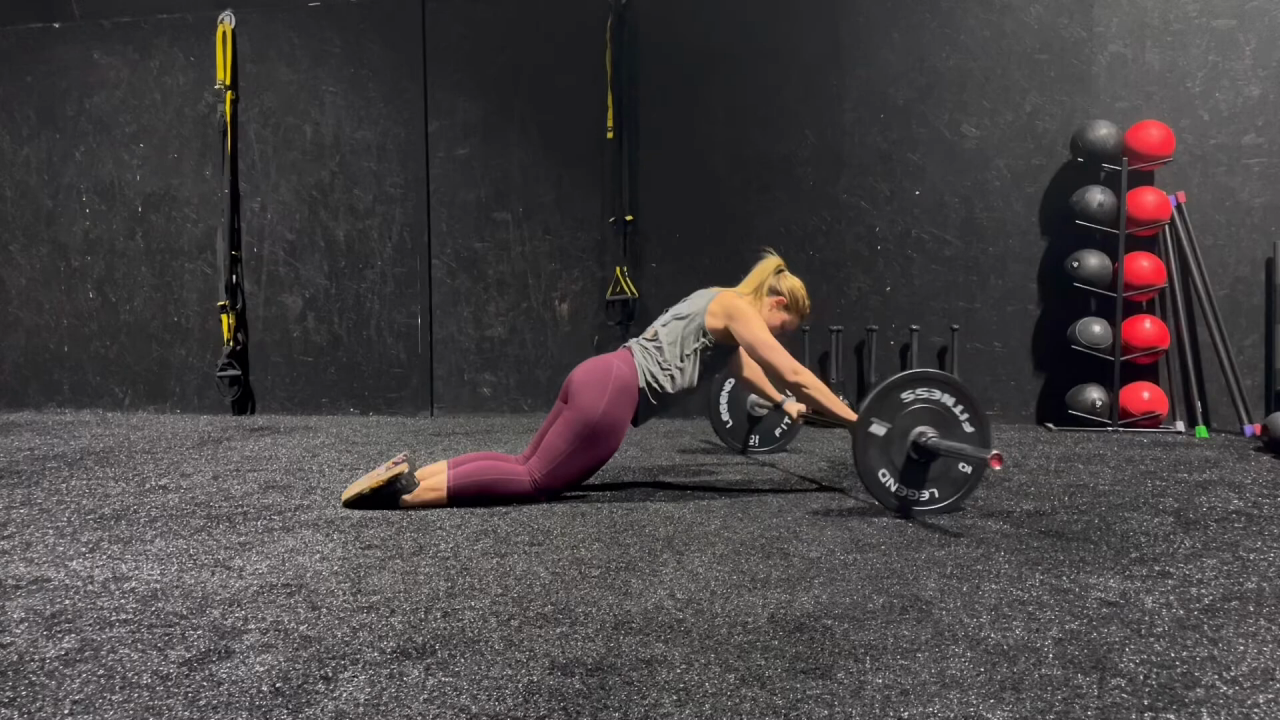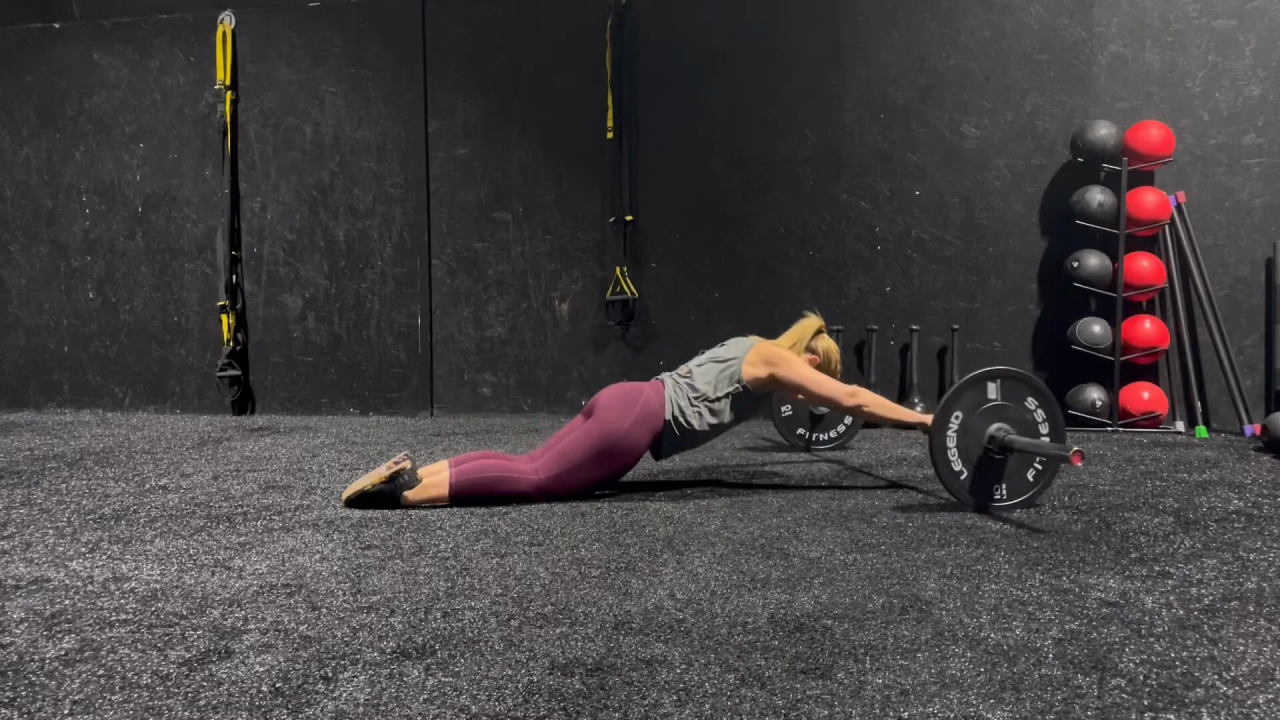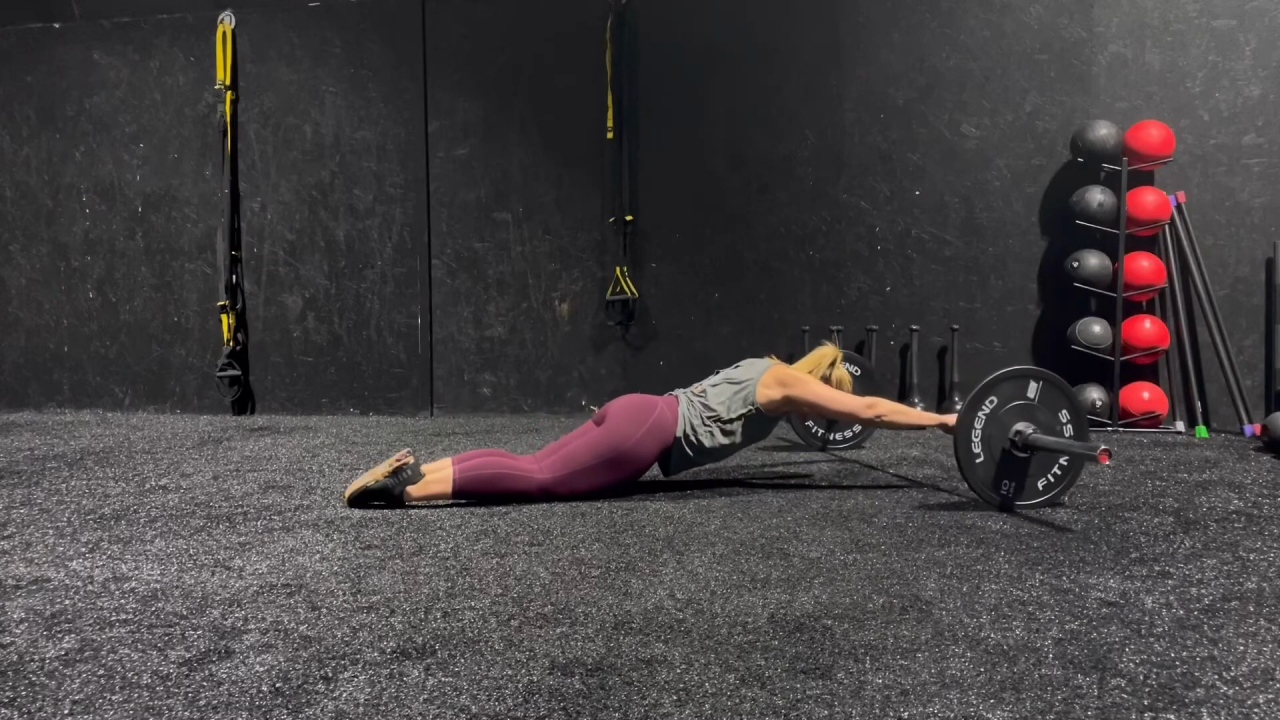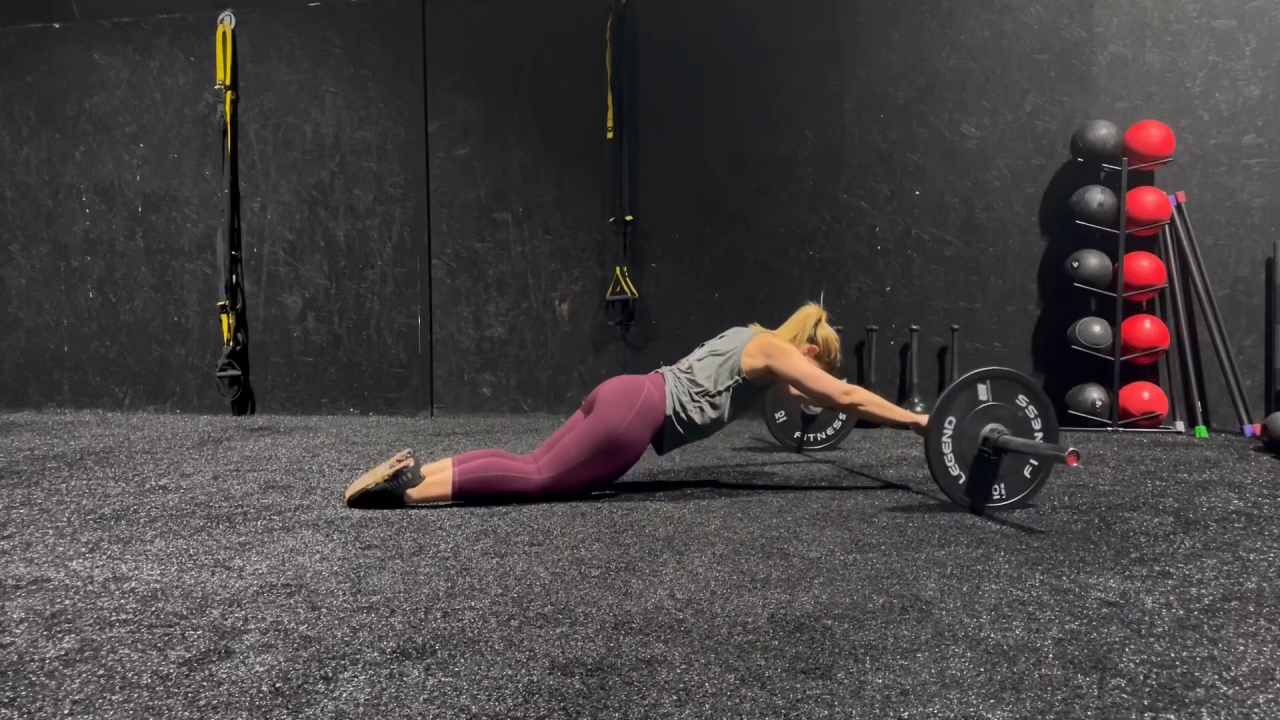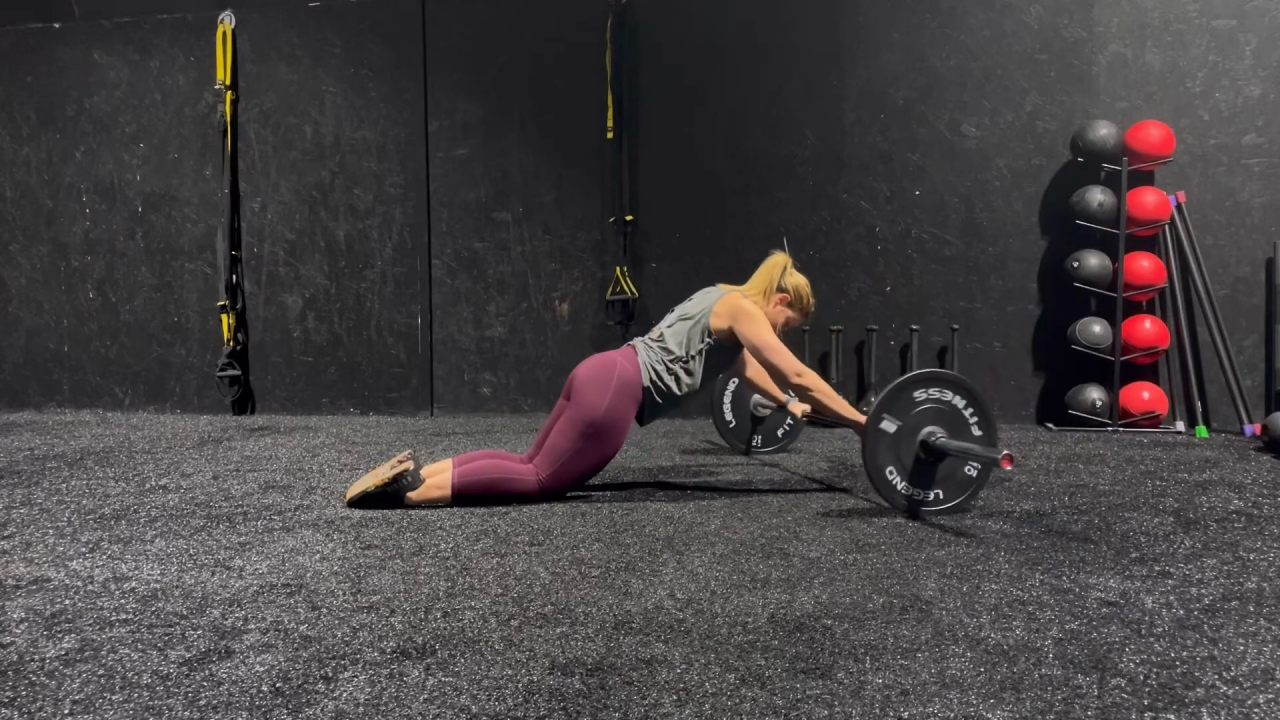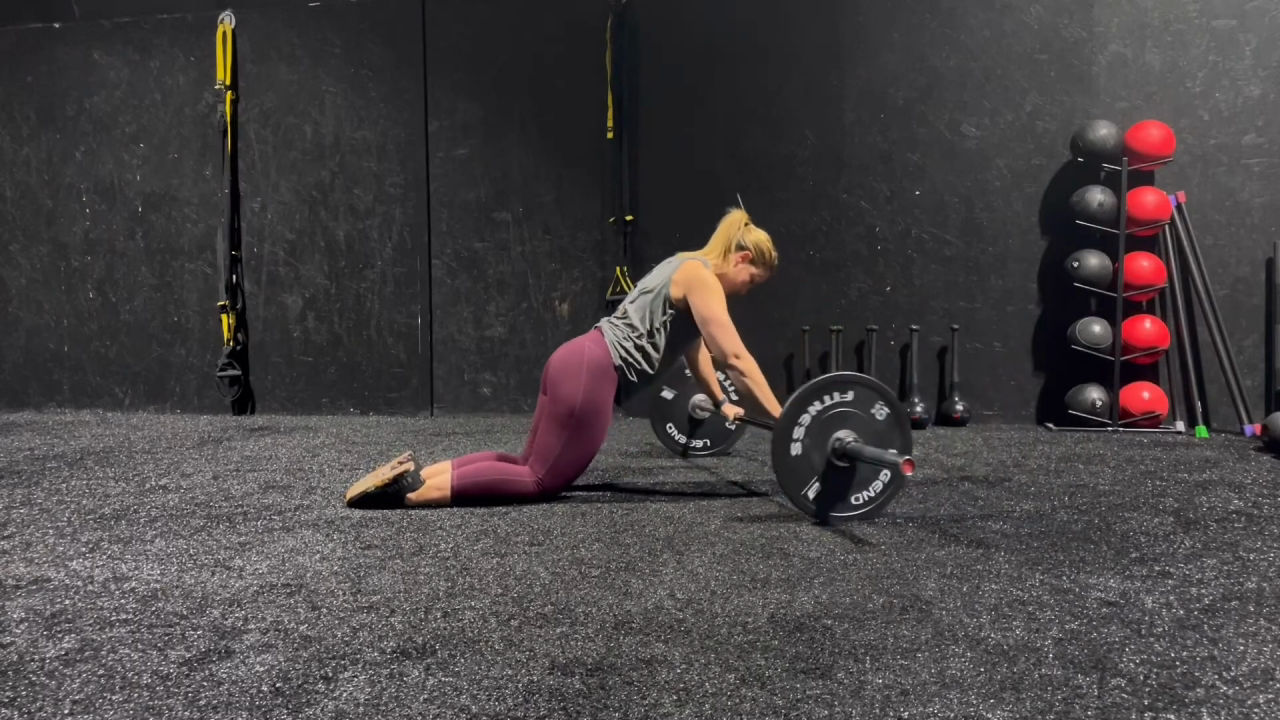
dt=0.5s
person 1, frame 1
left shoulder: (721, 304)
right shoulder: (739, 307)
left elbow: (744, 366)
right elbow: (793, 372)
left wrist: (784, 404)
right wrist: (856, 420)
left hip: (597, 380)
right hip: (612, 392)
left knee: (527, 468)
right knee: (534, 482)
left ankle: (409, 474)
right ankle: (406, 490)
person 1, frame 2
left shoulder: (758, 350)
right shoulder: (775, 359)
left elbow: (801, 394)
right elbow: (848, 396)
left wrist: (857, 412)
right wrist: (921, 421)
left hip: (622, 405)
right hip: (637, 418)
left knee: (530, 468)
right knee: (534, 478)
left ankle: (412, 471)
right ankle: (408, 488)
person 1, frame 3
left shoulder: (771, 368)
right shoulder: (789, 385)
left elbow: (854, 404)
right elbow: (868, 409)
right wrist: (940, 419)
left hip: (633, 415)
right hip: (646, 429)
left knee: (534, 467)
right knee: (537, 479)
left ankle: (414, 468)
right ankle: (409, 485)
person 1, frame 4
left shoulder: (754, 339)
right shoulder: (773, 351)
left elbow: (821, 395)
right elbow: (846, 394)
left wrist: (830, 405)
right wrist: (915, 420)
left hip: (623, 397)
right hip: (638, 412)
left knee: (531, 466)
right knee: (538, 479)
left ankle: (415, 470)
right ankle: (411, 487)
person 1, frame 5
left shoulder: (727, 300)
right shoulder: (744, 309)
left elbow: (747, 366)
right elbow: (798, 374)
left wrist: (787, 405)
right wrist: (858, 420)
left hip: (602, 377)
right hip: (615, 388)
left knee: (532, 464)
right knee: (541, 481)
left ankle: (415, 471)
right ankle: (412, 487)
person 1, frame 6
left shoulder: (687, 268)
right shoulder: (701, 278)
left elbow: (695, 347)
right elbow: (735, 357)
left wrist: (721, 402)
right wrist: (782, 419)
left hip: (578, 364)
right hip: (591, 373)
left knee: (533, 467)
right knee: (541, 482)
left ankle: (416, 473)
right ankle: (413, 488)
